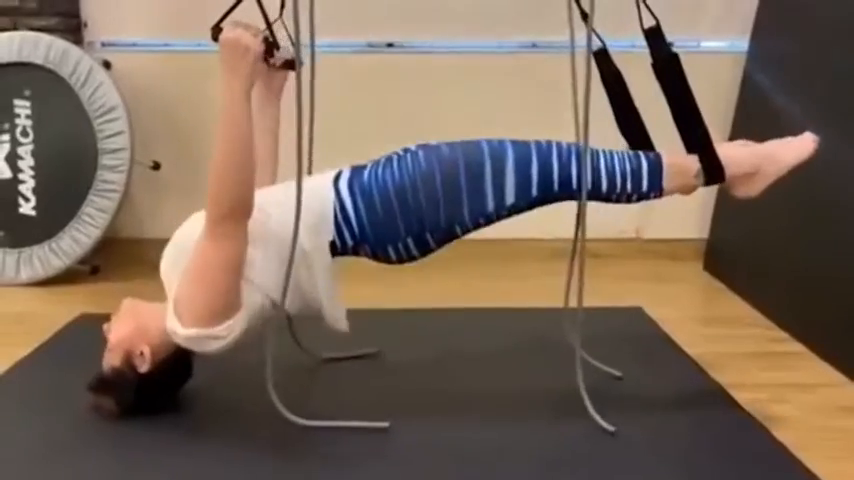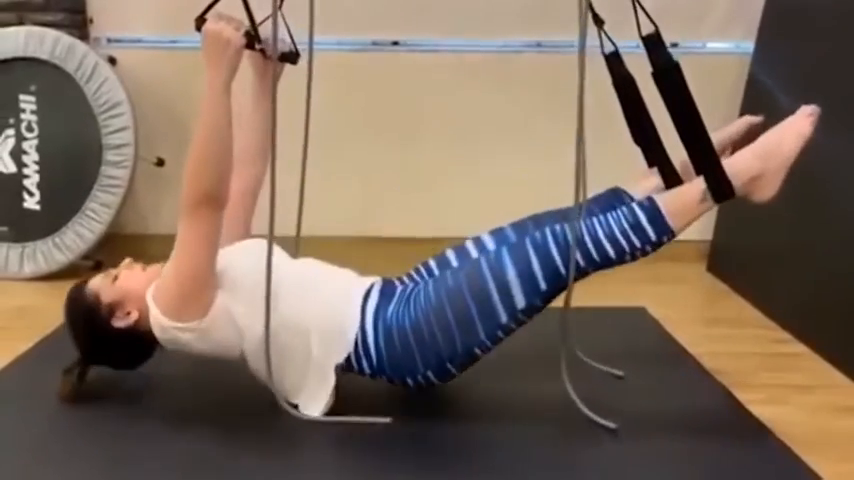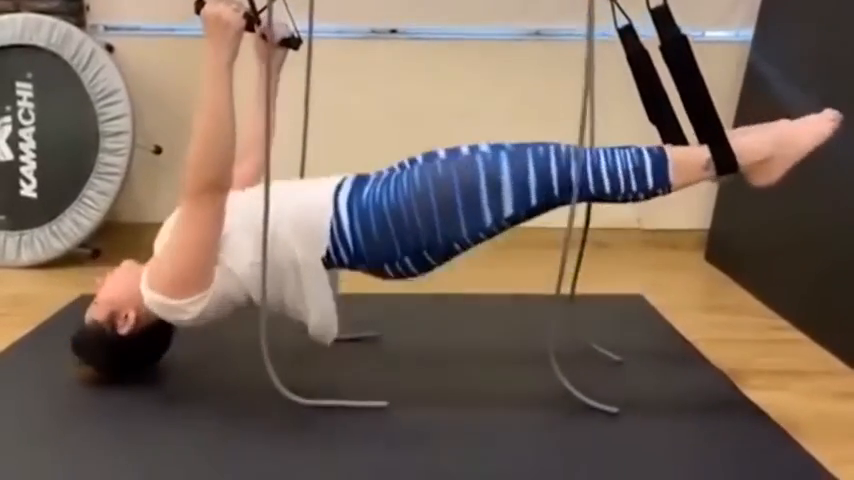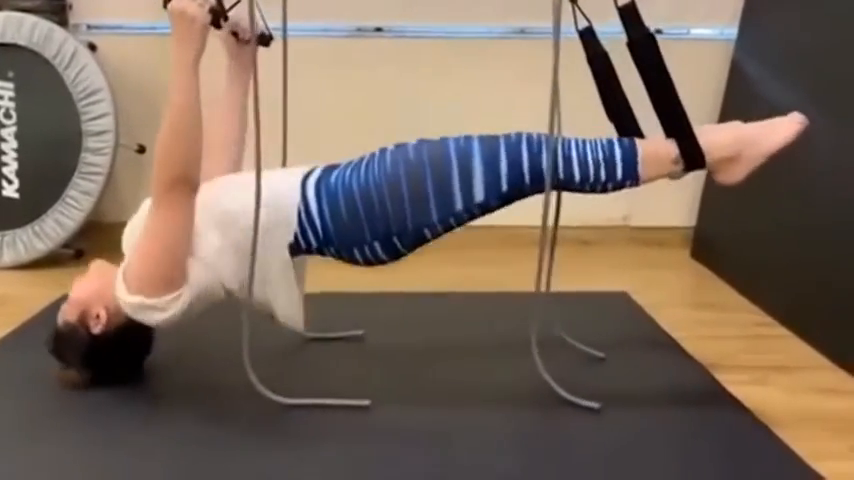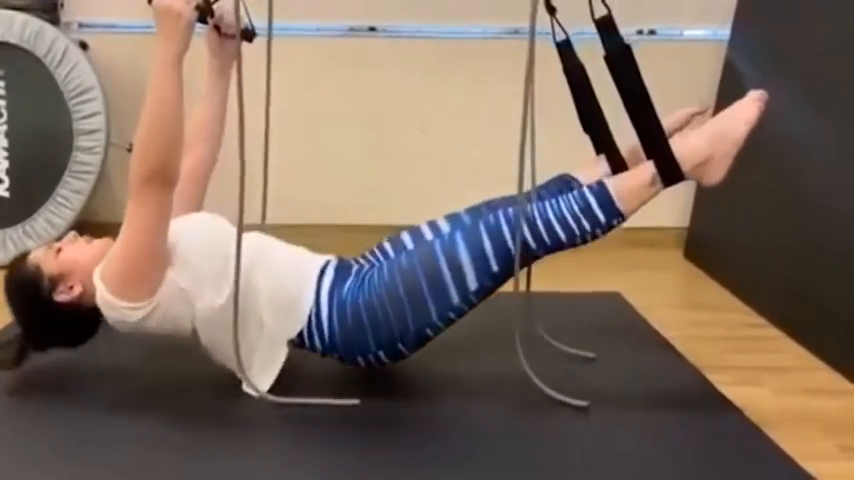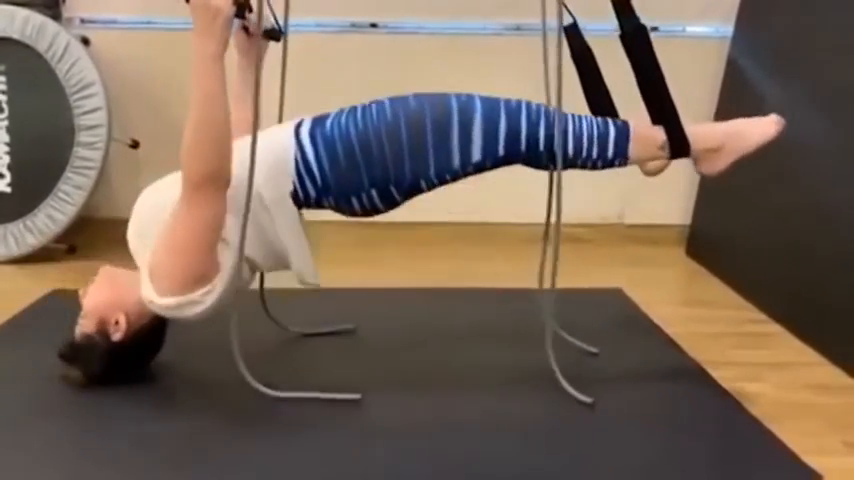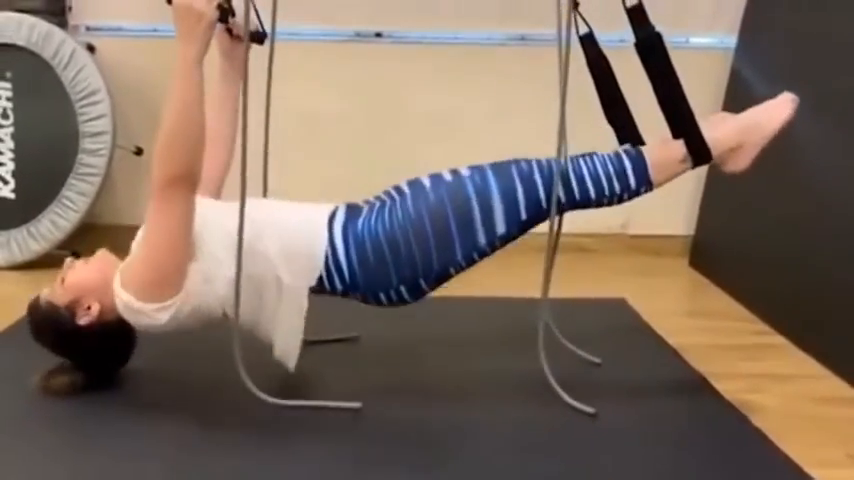
dt=0.7s
person 1, frame 1
left shoulder: (182, 275)
right shoulder: (193, 318)
left elbow: (253, 196)
right elbow: (230, 212)
left wrist: (268, 92)
right wrist: (235, 79)
left hip: (365, 197)
right hip: (373, 210)
left knee: (552, 167)
right knee: (556, 167)
left ankle: (699, 163)
right ankle: (722, 168)
person 1, frame 2
left shoulder: (201, 282)
right shoulder: (178, 311)
left elbow: (243, 183)
right elbow: (203, 197)
left wrist: (264, 83)
right wrist: (217, 74)
left hip: (390, 308)
right hip: (397, 338)
left knee: (558, 232)
right knee: (564, 247)
left ankle: (693, 169)
right ankle: (736, 176)
person 1, frame 3
left shoulder: (175, 270)
right shoulder: (175, 290)
left elbow: (247, 168)
right elbow: (209, 184)
left wrist: (268, 72)
left hip: (365, 213)
right hip: (375, 221)
left knee: (554, 170)
right knee: (555, 173)
left ankle: (727, 149)
right ankle: (738, 153)
person 1, frame 4
left shoulder: (147, 274)
right shoulder: (145, 290)
left elbow: (217, 171)
right elbow: (179, 181)
left wrist: (238, 67)
left hip: (328, 204)
right hip: (339, 210)
left knee: (527, 161)
right knee: (529, 159)
left ankle: (690, 147)
right ankle: (706, 149)
person 1, frame 5
left shoulder: (149, 255)
right shoulder: (125, 291)
left elbow: (193, 162)
right elbow: (153, 175)
left wrist: (221, 67)
left hip: (342, 287)
right hip: (351, 316)
left knee: (518, 215)
right knee: (519, 229)
left ankle: (640, 157)
right ankle: (686, 159)
person 1, frame 6
left shoulder: (150, 240)
right shoulder: (170, 286)
left elbow: (230, 162)
right elbow: (209, 181)
left wrist: (248, 60)
left hip: (328, 156)
left knee: (517, 133)
right knee: (520, 128)
left ankle: (666, 139)
right ankle: (691, 141)
person 1, frame 7
left shoulder: (144, 274)
right shoulder: (145, 291)
left elbow: (209, 166)
right elbow: (175, 177)
left wrist: (231, 65)
left hip: (356, 240)
right hip: (364, 254)
left knee: (543, 178)
right knee: (543, 182)
left ankle: (683, 144)
right ankle: (712, 145)
